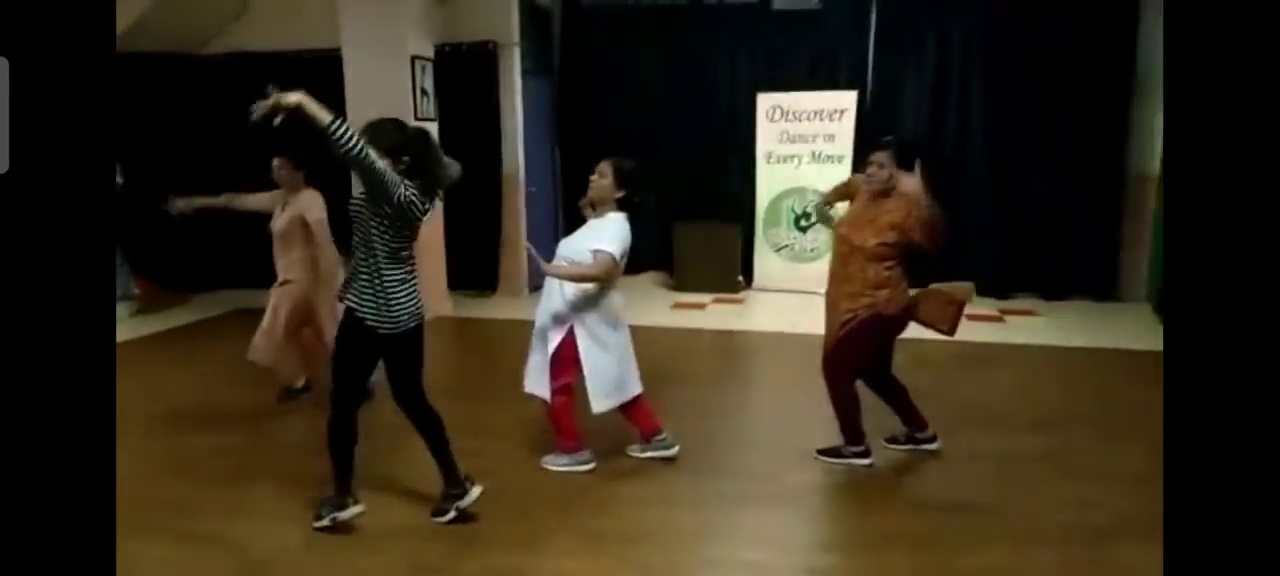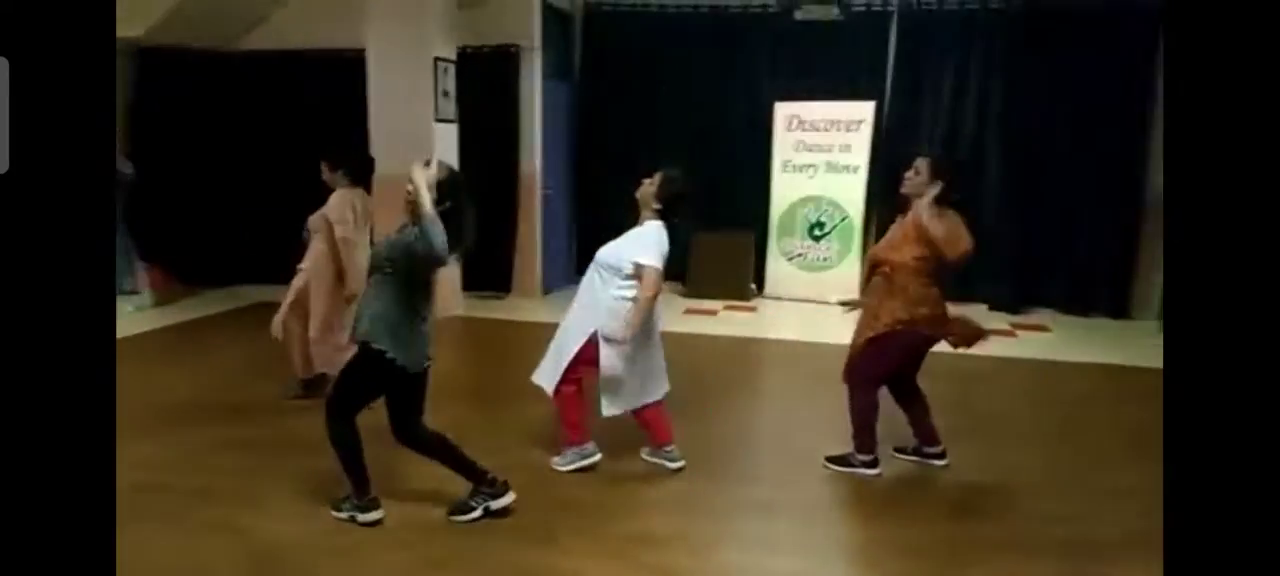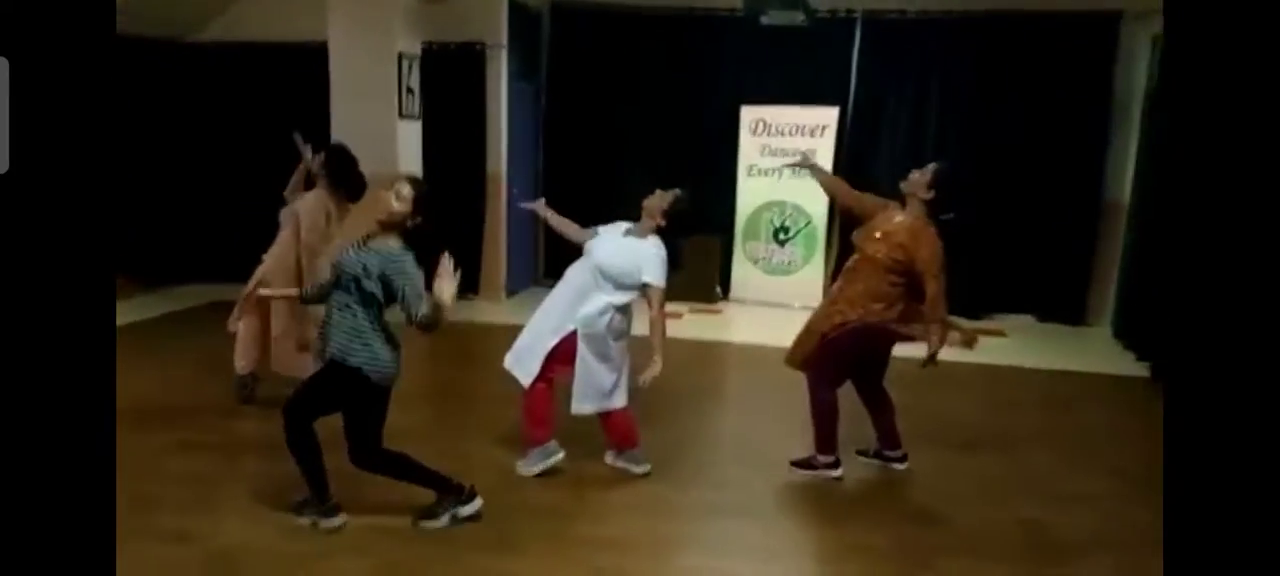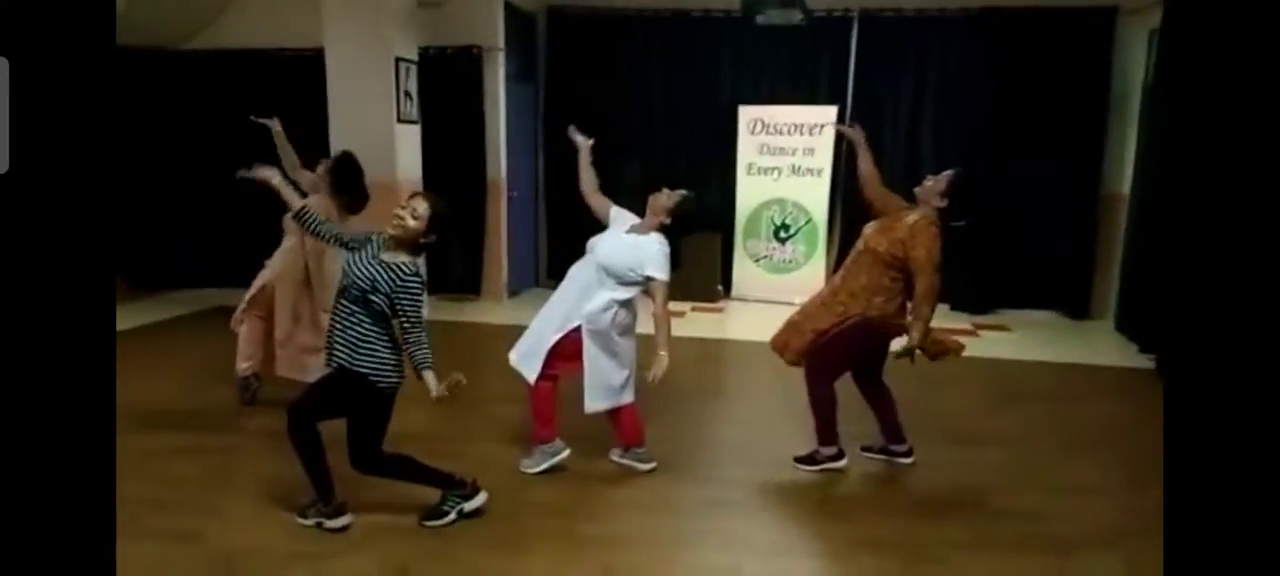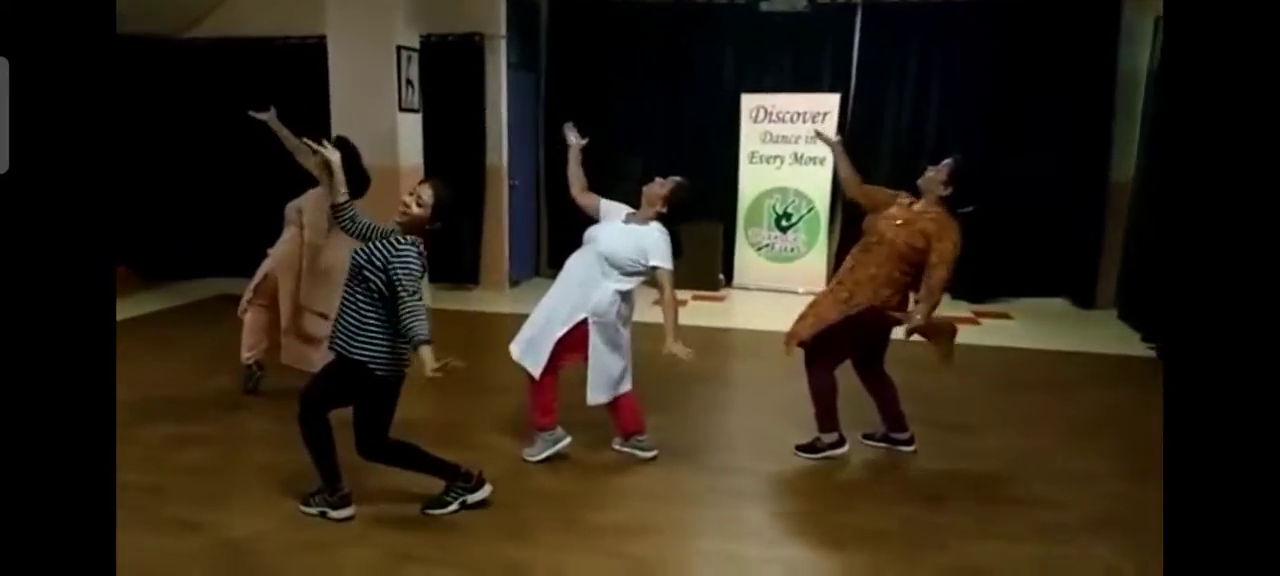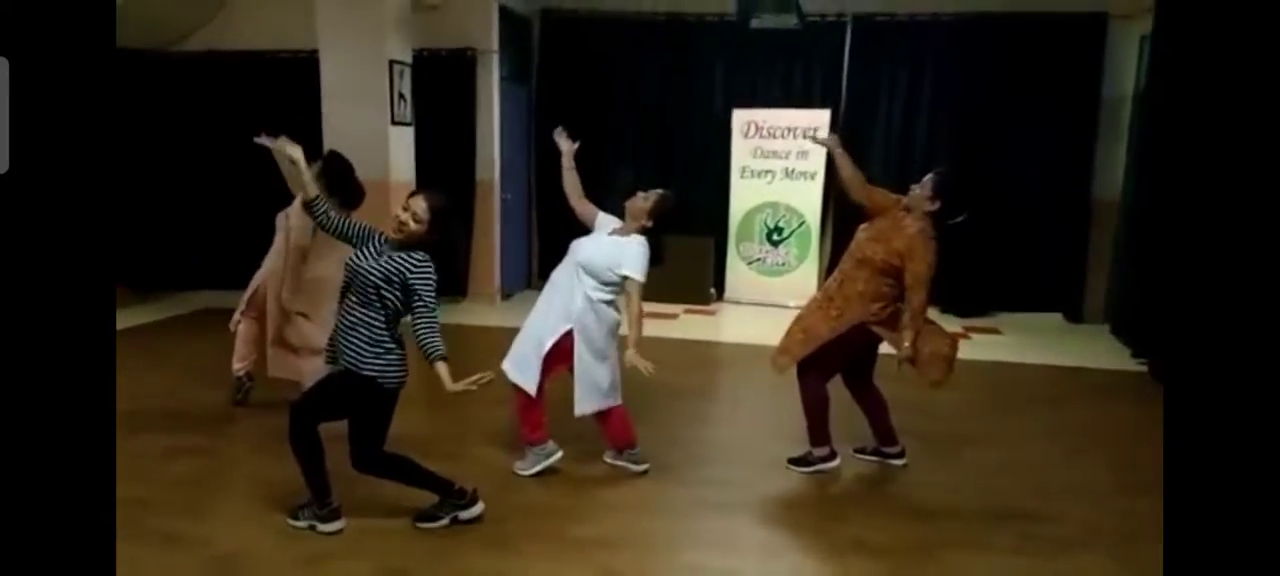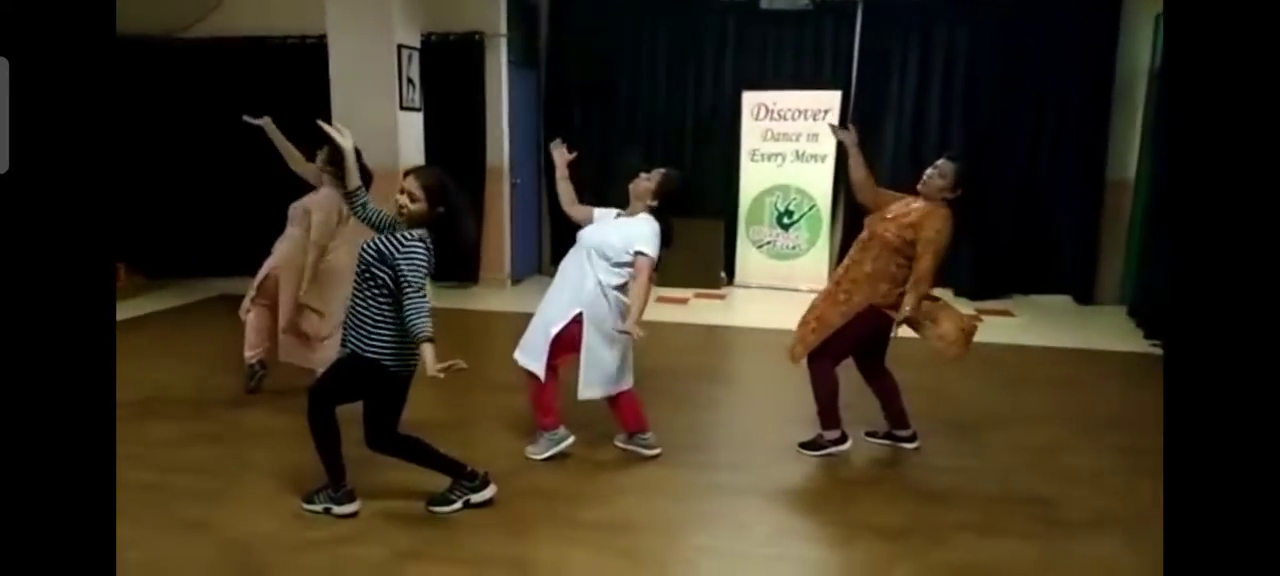
dt=0.4s
person 1, frame 1
left shoulder: (393, 192)
right shoulder: (416, 192)
left elbow: (356, 152)
right elbow: (450, 168)
left wrist: (305, 104)
left hip: (371, 313)
right hip: (402, 315)
left knee: (345, 401)
right knee: (412, 398)
left ankle: (342, 496)
right ankle: (456, 485)
person 1, frame 2
left shoulder: (418, 239)
right shoulder: (410, 235)
left elbow: (435, 244)
left wrist: (423, 188)
left hip: (388, 347)
right hip: (402, 347)
left knee: (338, 410)
right knee: (410, 431)
left ankle: (362, 499)
right ankle: (489, 486)
person 1, frame 3
left shoulder: (400, 259)
right shoulder: (365, 244)
left elbow: (421, 319)
right elbow: (332, 288)
left wrist: (440, 304)
right wrist: (285, 293)
left hip: (361, 362)
right hip: (352, 359)
left knee: (296, 413)
right knee: (366, 452)
left ankle: (322, 504)
right ankle: (455, 494)
person 1, frame 4
left shoulder: (407, 274)
right shoulder: (371, 244)
left elbow: (414, 332)
right elbow: (321, 228)
left wrist: (431, 382)
right wrist: (280, 184)
left hip: (369, 371)
right hip: (359, 367)
left knee: (301, 413)
right knee: (367, 456)
left ankle: (328, 505)
right ankle: (458, 489)
person 1, frame 5
left shoulder: (406, 250)
right shoulder: (392, 236)
left elbow: (411, 303)
right elbow: (348, 222)
left wrist: (426, 357)
right wrist: (336, 166)
left hip: (370, 357)
right hip: (368, 355)
left knee: (311, 403)
right knee: (373, 444)
left ankle: (334, 495)
right ankle: (464, 479)
person 1, frame 6
left shoulder: (418, 265)
right shoulder: (375, 241)
left elbow: (425, 323)
right elbow: (326, 218)
left wrist: (447, 378)
right wrist: (299, 164)
left hip: (372, 371)
right hip: (360, 367)
left knee: (302, 415)
right knee: (368, 456)
left ankle: (323, 509)
right ankle: (457, 497)
person 1, frame 7
left shoulder: (413, 244)
right shoulder: (398, 228)
left elbow: (415, 301)
right elbow: (361, 207)
left wrist: (428, 358)
right wrist: (348, 152)
left hip: (380, 353)
right hip: (380, 351)
left knee: (320, 399)
right knee: (383, 436)
left ankle: (338, 492)
right ankle: (470, 479)
person 2, frame 1
left shoulder: (903, 208)
right shoulder: (863, 189)
left elbow: (929, 238)
right elbow: (842, 189)
left wrist: (921, 199)
right wrist: (824, 206)
left hip: (876, 307)
right hip: (856, 305)
left knee: (836, 368)
right knee: (875, 372)
left ankle: (855, 447)
right ankle: (921, 432)
person 2, frame 2
left shoulder: (941, 220)
right shoulder: (904, 221)
left elbow: (960, 248)
right elbow: (879, 262)
left wrist: (928, 215)
right wrist: (865, 296)
left hip: (912, 323)
right hip: (891, 318)
left knee: (860, 376)
right knee: (901, 382)
left ankle: (864, 456)
right ankle: (931, 447)
person 2, frame 3
left shoulder: (922, 234)
right shoulder: (888, 211)
left elbow: (934, 286)
right elbow: (848, 195)
left wrist: (935, 335)
right wrist: (814, 168)
left hip: (868, 320)
right hip: (860, 315)
left knee: (820, 377)
right knee: (868, 383)
left ankle: (826, 458)
right ankle: (892, 451)
person 2, frame 4
left shoulder: (923, 230)
right shoulder: (903, 214)
left elbow: (926, 283)
right elbow: (872, 187)
left wrist: (918, 332)
right wrist: (861, 145)
left hip: (869, 316)
right hip: (866, 312)
left knee: (817, 370)
right knee: (868, 379)
left ankle: (829, 450)
right ankle: (897, 445)
person 2, frame 5
left shoulder: (943, 226)
right shoulder: (900, 202)
left elbow: (938, 274)
right elbow: (856, 190)
left wrist: (922, 314)
right wrist: (836, 149)
left hip: (871, 306)
right hip: (859, 299)
left knee: (817, 359)
right knee: (870, 367)
left ankle: (830, 438)
right ankle: (899, 433)
person 2, frame 6
left shoulder: (919, 240)
right shoulder: (895, 211)
left elbow: (917, 293)
right elbow: (860, 189)
left wrist: (908, 341)
right wrist: (836, 150)
left hip: (861, 320)
right hip: (849, 313)
left knee: (810, 372)
right knee: (859, 381)
left ankle: (822, 452)
right ankle: (889, 447)
person 2, frame 7
left shoulder: (936, 215)
right shoulder: (906, 203)
left elbow: (926, 263)
right elbow: (867, 193)
left wrist: (910, 305)
right wrist: (852, 147)
left hip: (873, 303)
right hip: (864, 298)
left knee: (819, 356)
right knee: (871, 365)
left ankle: (832, 435)
right ankle: (902, 431)
person 3, frame 1
left shoulder: (615, 226)
right shoulder: (601, 220)
left elbow: (600, 271)
left wrist: (551, 269)
right wrist: (586, 206)
left hip: (580, 318)
right hip: (571, 315)
left knee: (554, 383)
right knee: (614, 381)
left ankle: (573, 451)
right ankle: (656, 438)
person 3, frame 2
left shoulder: (650, 236)
right shoulder: (647, 231)
left elbow: (651, 288)
left wrist: (630, 330)
left hip: (610, 324)
right hip: (614, 321)
left knee: (565, 378)
right knee: (639, 385)
left ankle: (579, 446)
right ankle: (665, 448)
person 3, frame 3
left shoulder: (652, 253)
right shoulder: (622, 230)
left elbow: (656, 310)
right elbow: (581, 235)
left wrist: (657, 358)
right wrist: (546, 213)
left hip: (587, 325)
right hip: (571, 314)
left knee: (535, 373)
right knee: (605, 388)
left ankle: (542, 446)
right ankle: (628, 451)
person 3, frame 4
left shoulder: (655, 248)
right shoulder: (625, 222)
left elbow: (660, 303)
right elbow: (592, 195)
left wrist: (662, 353)
right wrist: (583, 151)
left hip: (592, 323)
right hip: (578, 313)
left knee: (541, 370)
right knee: (612, 385)
left ankle: (547, 444)
right ankle: (634, 449)
person 3, frame 5
left shoulder: (655, 237)
right shoulder: (618, 214)
left elbow: (667, 290)
right elbow: (579, 193)
left wrist: (672, 338)
right wrist: (574, 149)
left hip: (594, 313)
right hip: (573, 303)
left knee: (539, 361)
right knee: (611, 375)
left ankle: (548, 432)
right ankle: (635, 436)
person 3, frame 6
left shoulder: (635, 248)
right shoulder: (609, 227)
left elbow: (634, 300)
right elbow: (577, 201)
left wrist: (632, 348)
right wrist: (567, 156)
left hip: (578, 324)
right hip: (564, 317)
left knee: (526, 375)
right knee: (600, 388)
left ankle: (539, 446)
right ankle: (627, 450)
person 3, frame 7
left shoulder: (645, 227)
right shoulder: (612, 217)
left elbow: (643, 277)
right elbow: (571, 207)
left wrist: (632, 320)
right wrist: (561, 166)
left hip: (588, 309)
right hip: (575, 303)
left knee: (538, 360)
right knee: (610, 374)
left ankle: (552, 432)
right ankle: (639, 434)
person 4, frame 1
left shoulder: (309, 198)
right shoulder: (279, 198)
left elbow: (320, 226)
right elbow: (238, 201)
right wrist: (195, 202)
left hip: (308, 277)
right hip: (292, 277)
person 4, frame 2
left shoulder: (341, 198)
right shoulder: (360, 197)
left elbow: (346, 241)
left wrist: (351, 284)
right wrist: (322, 242)
left hip: (327, 273)
left knee: (294, 319)
right knee: (339, 329)
left ankle: (309, 379)
person 4, frame 3
left shoulder: (315, 201)
right shoulder: (336, 200)
left elbow: (309, 247)
right elbow: (291, 194)
right wrist: (305, 163)
left hip: (285, 270)
left knee: (252, 314)
right knee: (307, 332)
left ankle: (246, 376)
person 4, frame 4
left shoulder: (318, 206)
right shoulder: (326, 198)
left elbow: (314, 253)
right elbow: (293, 169)
left wrist: (322, 300)
right wrist: (278, 133)
left hip: (291, 276)
left knee: (253, 316)
right knee: (313, 334)
left ankle: (248, 376)
person 4, frame 5
left shoulder: (317, 198)
left elbow: (312, 245)
right elbow: (303, 155)
left wrist: (307, 291)
right wrist: (274, 124)
left hip: (293, 264)
right hip: (331, 269)
left knee: (258, 305)
right knee: (320, 323)
left ankle: (252, 365)
person 4, frame 6
left shoulder: (306, 204)
right shoulder: (336, 206)
left elbow: (297, 250)
left wrist: (288, 292)
left hip: (286, 278)
right hip: (324, 282)
left knee: (250, 317)
right knee: (313, 336)
left ankle: (242, 376)
person 4, frame 7
left shoulder: (327, 199)
right shoulder: (332, 189)
left elbow: (317, 248)
right elbow: (297, 163)
left wrist: (306, 289)
right wrist: (269, 129)
left hip: (295, 267)
right hip: (333, 273)
left knee: (260, 305)
right knee: (324, 323)
left ankle: (255, 363)
